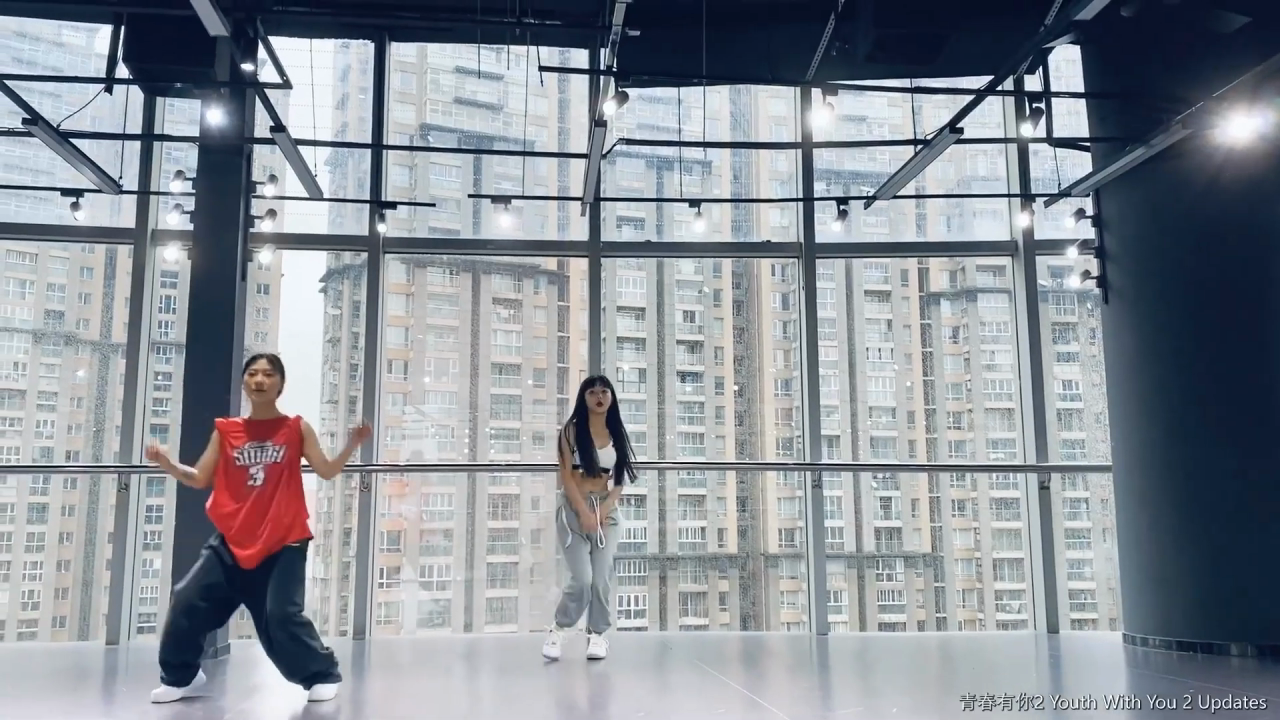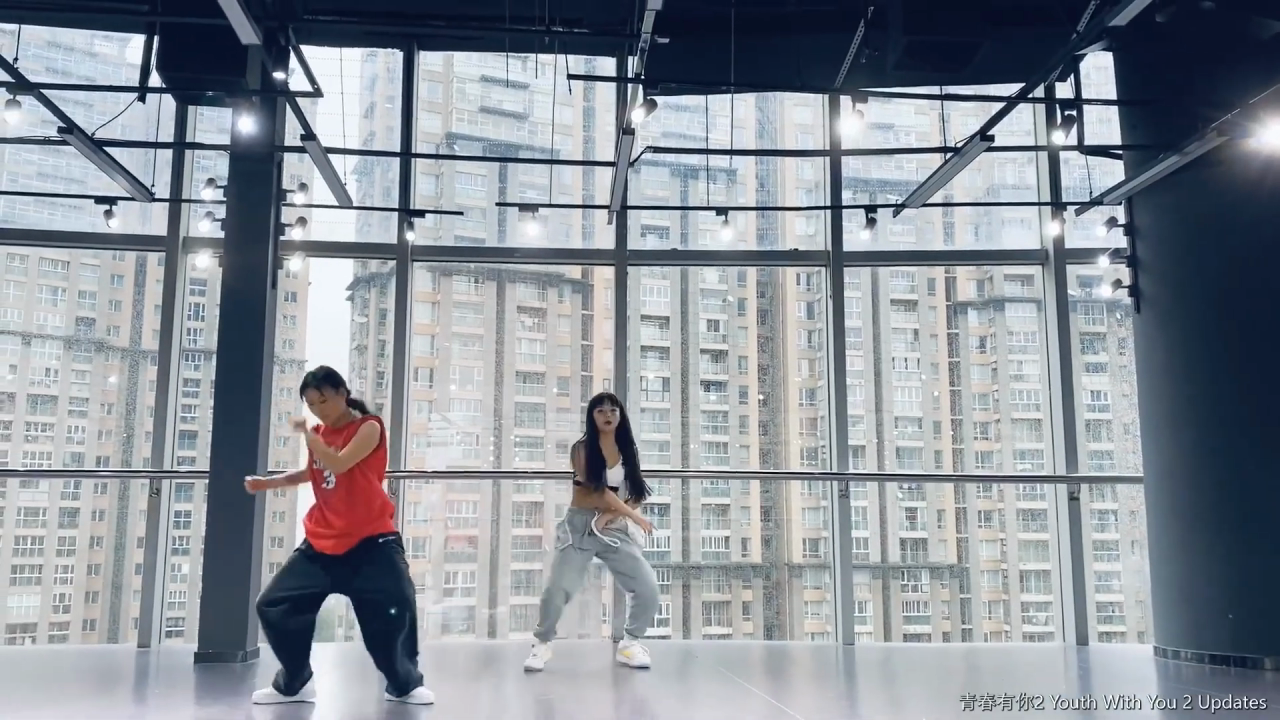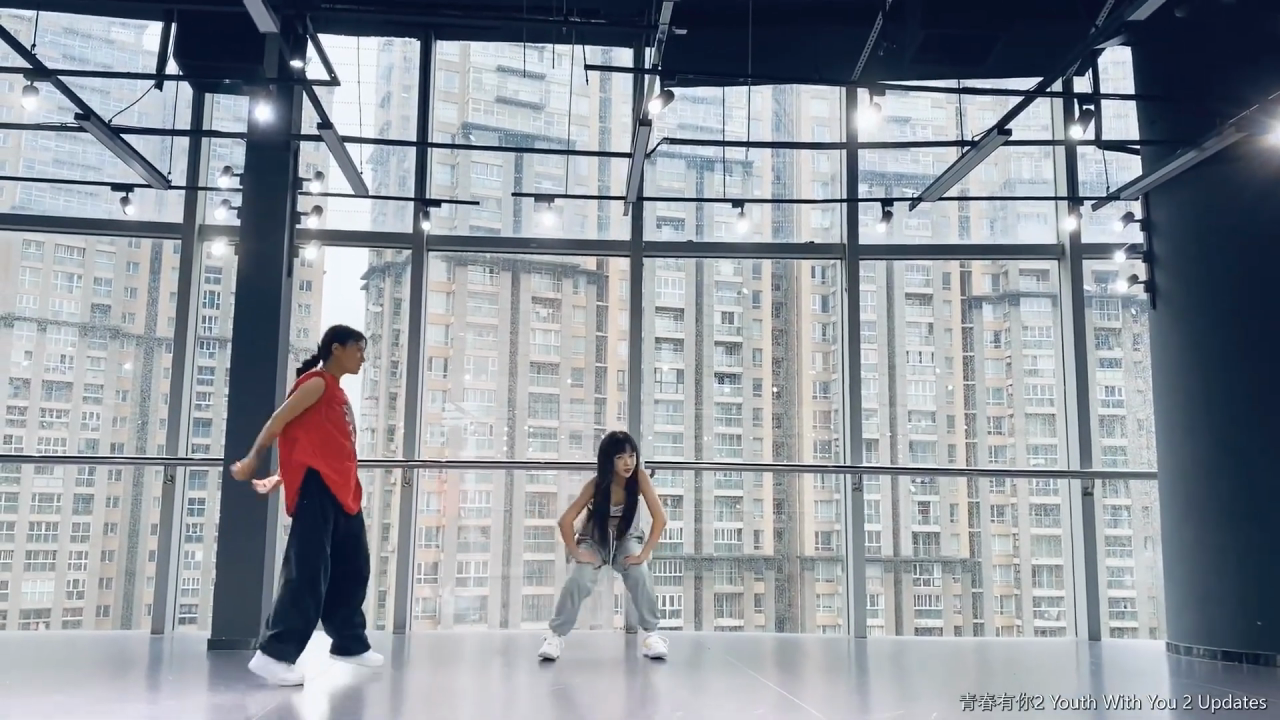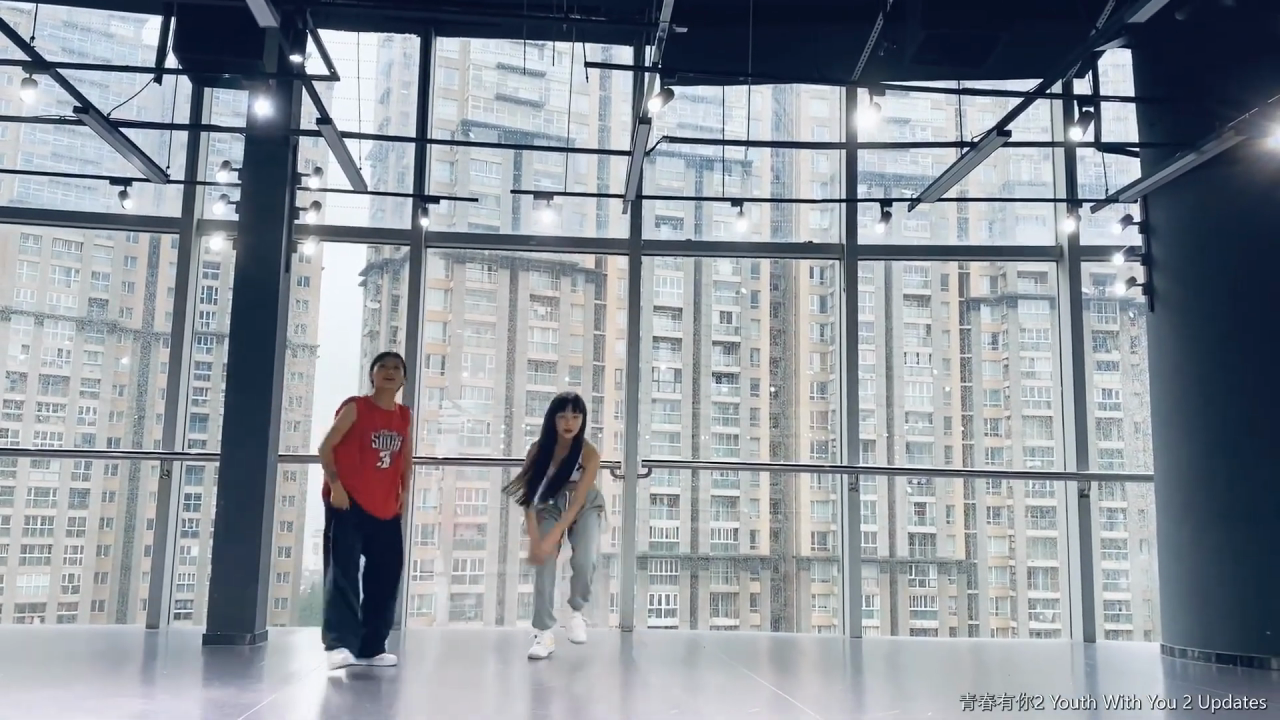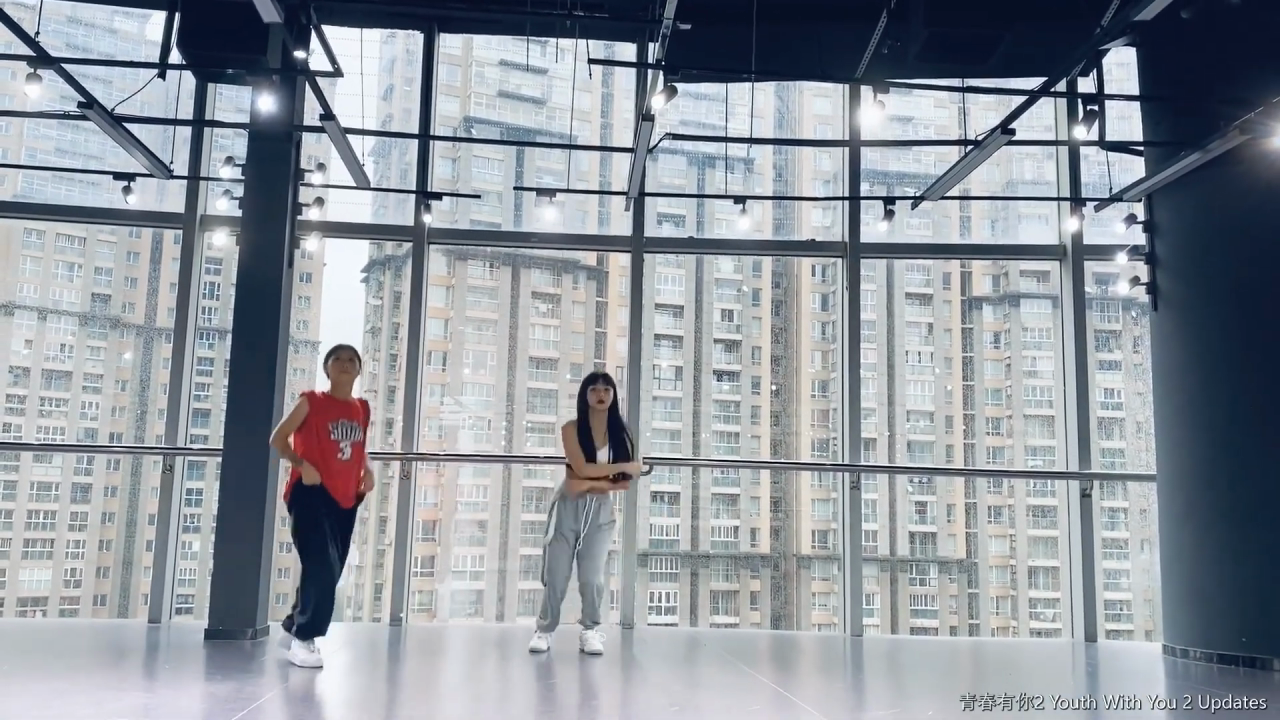
dt=1s
person 1, frame 1
left shoulder: (297, 428)
right shoulder: (225, 430)
left elbow: (328, 471)
right elbow: (199, 478)
left wrist: (352, 444)
right wrist: (167, 464)
left hip: (283, 543)
right hip: (231, 540)
left knee: (282, 615)
right knee: (187, 604)
left ankle: (322, 677)
right ankle: (180, 676)
person 1, frame 2
left shoulder: (369, 427)
right shoulder: (320, 432)
left elbow: (337, 463)
left wrist: (309, 435)
right wrist: (268, 482)
left hip: (371, 538)
right hip: (322, 541)
left knee: (395, 603)
right knee: (274, 604)
left ankle: (405, 683)
right ankle: (294, 683)
person 1, frame 3
left shoulder: (333, 390)
right shoulder: (318, 382)
right elbow: (280, 419)
left wrist: (280, 476)
right wrist: (252, 460)
left hip: (341, 490)
right hip: (318, 485)
left knee: (353, 568)
right knee: (310, 572)
left ankle: (350, 644)
right ankle: (274, 654)
person 1, frame 4
left shoulder: (404, 416)
right shoulder: (355, 408)
right elbow: (326, 447)
left wrist: (405, 493)
right wrist: (335, 485)
left hip: (386, 509)
right hip: (349, 504)
left knee: (387, 578)
right knee: (343, 570)
left ankle: (369, 647)
right ankle: (339, 644)
person 1, frame 5
left shoulder: (362, 410)
right shoulder: (311, 403)
right elbow: (278, 438)
left wrist: (367, 471)
right wrist: (302, 466)
left hip: (345, 500)
right hip: (311, 495)
left knee: (330, 570)
right knee: (322, 566)
left ankle: (298, 626)
right ankle: (303, 639)
person 2, frame 1
left shoulder: (616, 434)
right shoulder: (572, 430)
left elbow: (619, 477)
right elbow: (566, 476)
left wrist: (608, 502)
right wrist: (583, 511)
left hip: (604, 510)
right hip: (574, 509)
left knee: (601, 580)
right knee: (583, 579)
left ankle: (597, 635)
right ankle: (559, 628)
person 2, frame 2
left shoulder: (628, 451)
right shoulder: (582, 450)
left elbow: (637, 495)
right elbow: (599, 489)
left wrist: (613, 515)
right wrist: (635, 517)
left hip: (613, 527)
right hip: (578, 525)
left knee: (648, 586)
right knee: (558, 587)
left ankle: (631, 644)
right ankle: (542, 644)
person 2, frame 3
left shoulder: (640, 478)
right shoulder: (597, 484)
left elbow: (660, 518)
right elbow: (565, 520)
left wrist: (644, 553)
right wrist: (576, 552)
left hip: (625, 537)
right hip: (594, 538)
left knee: (639, 577)
right knee: (580, 581)
left ankle: (651, 635)
right ankle: (556, 636)
person 2, frame 4
left shoulder: (589, 453)
right shoulder: (540, 448)
left elbow: (576, 503)
right elbow: (527, 497)
left wrist: (552, 538)
right wrist: (534, 540)
left hip: (585, 504)
right hip: (550, 504)
left knee: (584, 562)
right knee: (544, 566)
left ankle: (576, 610)
right ankle: (544, 632)
person 2, frame 5
left shoulder: (619, 434)
right shoulder: (571, 429)
left elbow: (623, 482)
right elbow: (582, 468)
left wrist: (591, 483)
right wrist: (625, 466)
left hip: (600, 510)
right hip: (568, 507)
left knee: (593, 579)
right knee: (556, 579)
left ankle: (590, 630)
right ankle: (544, 630)
